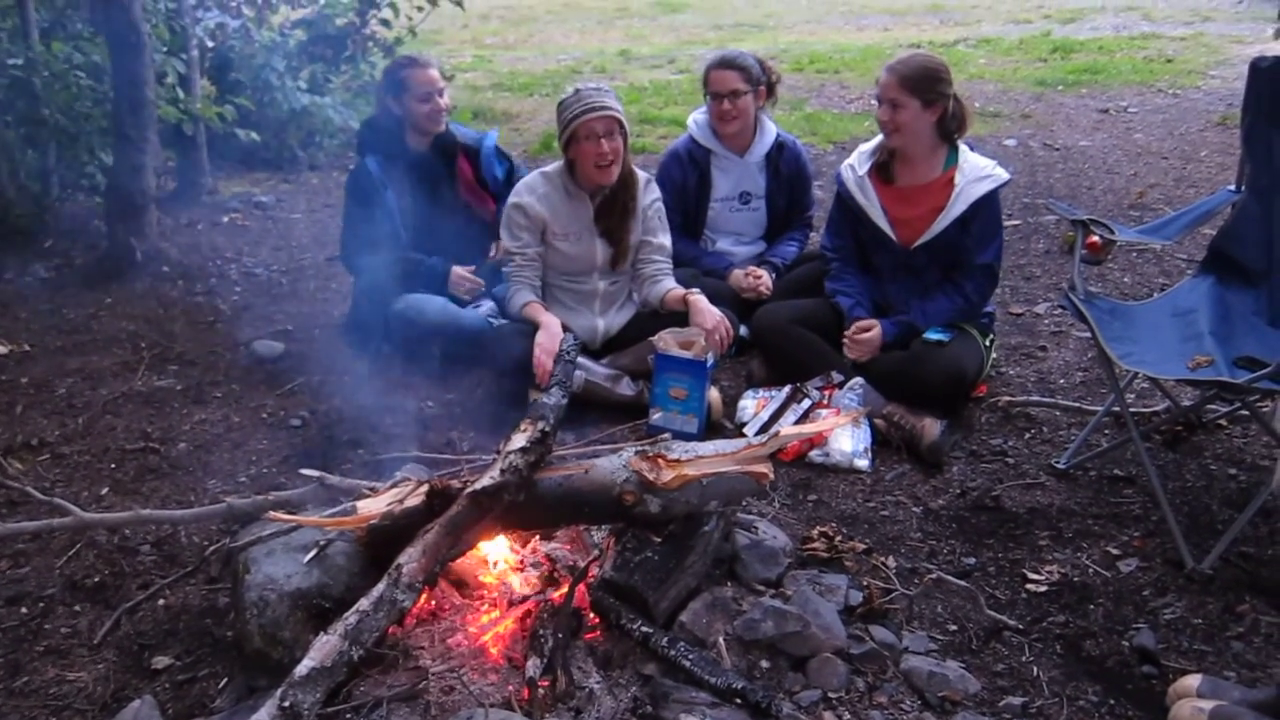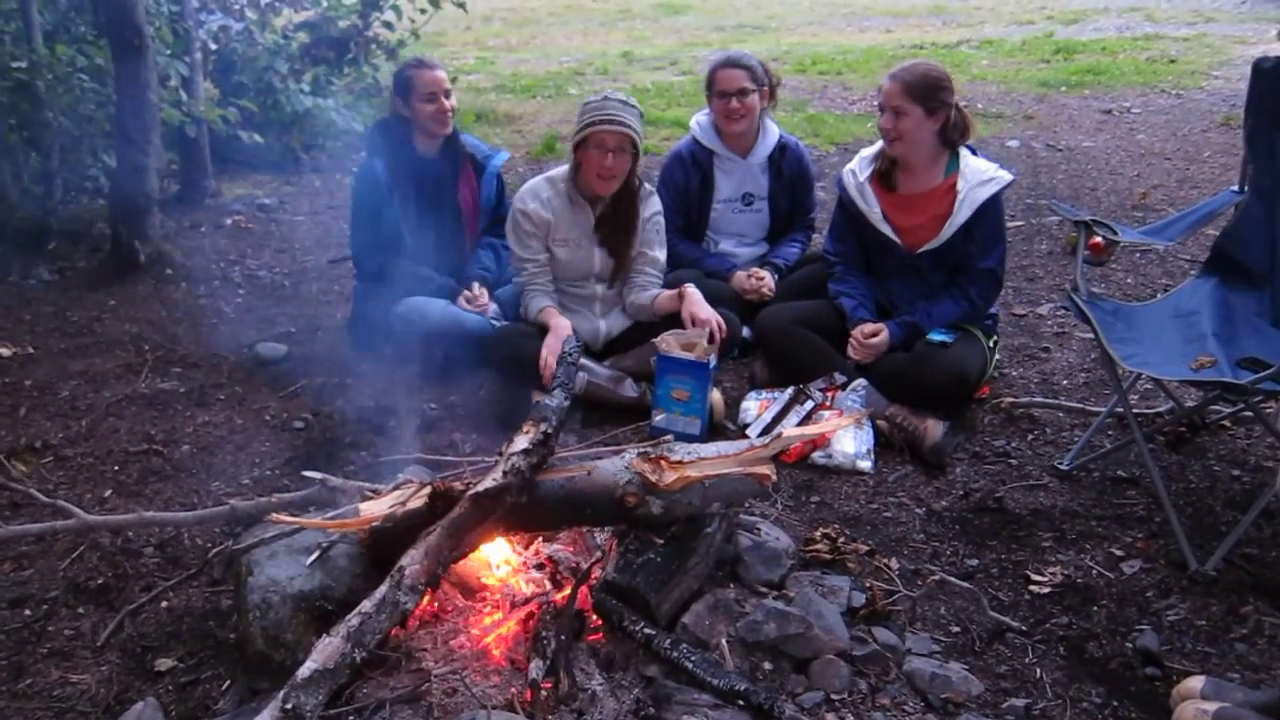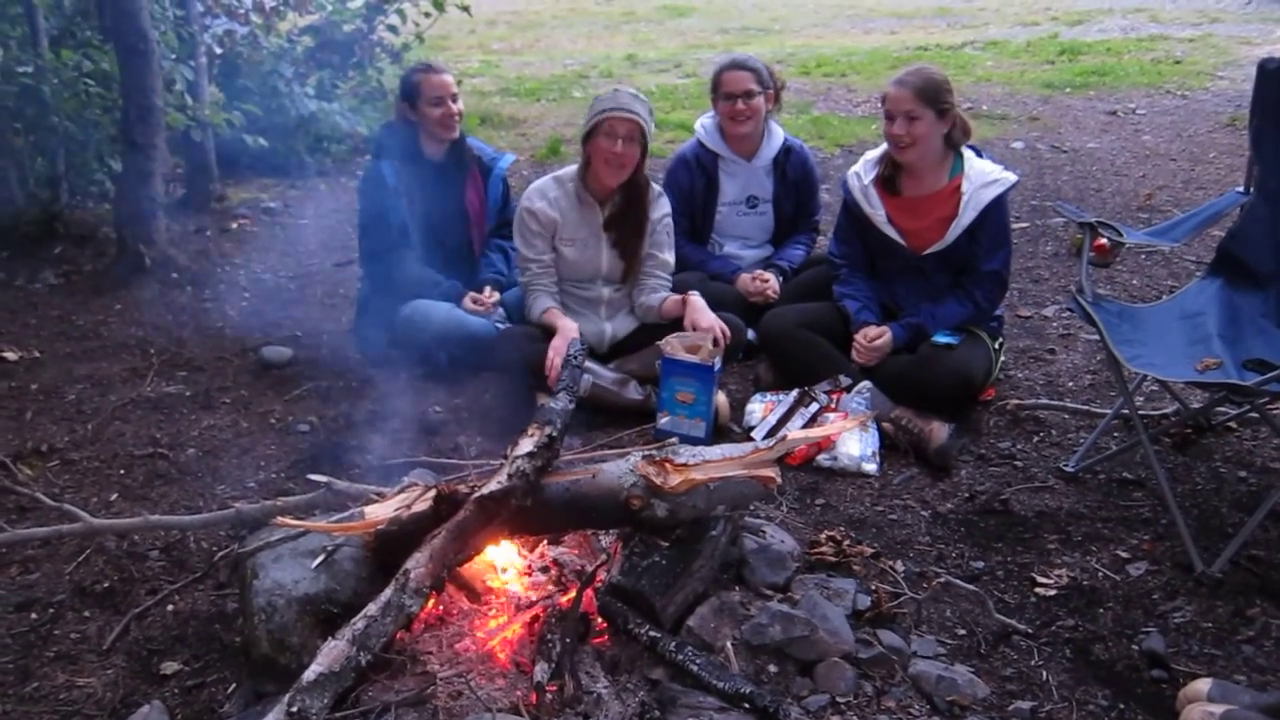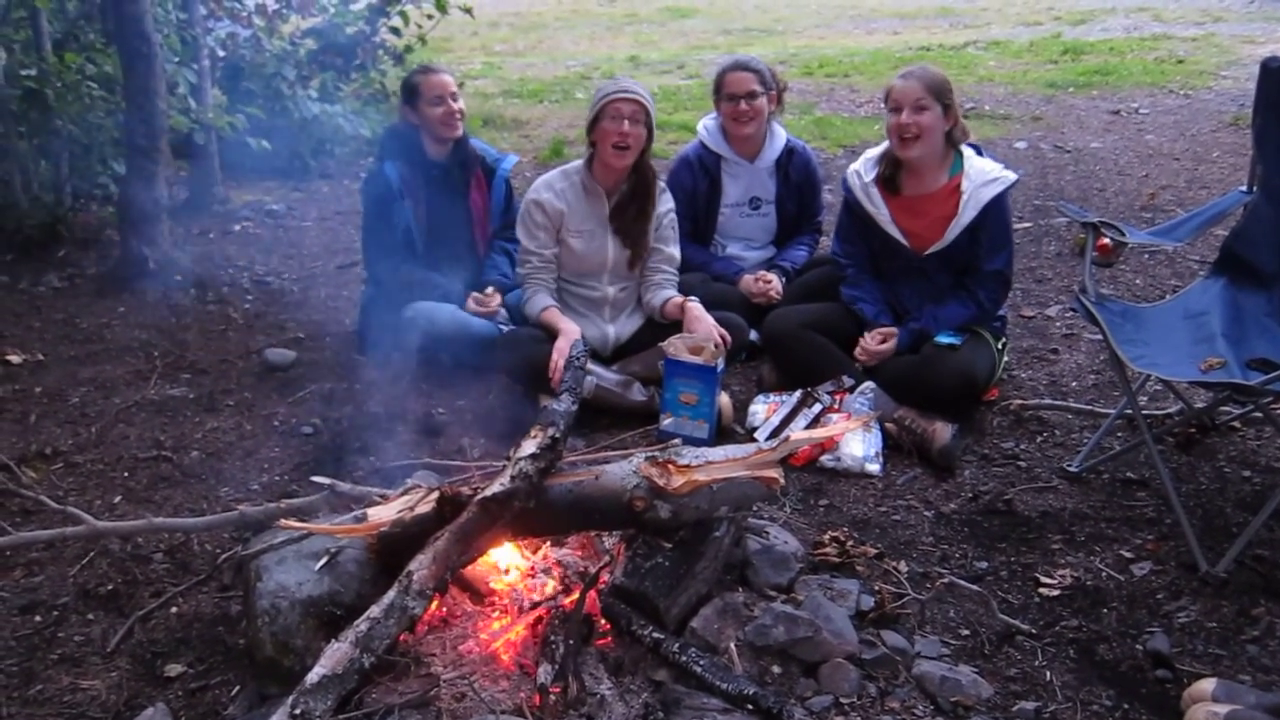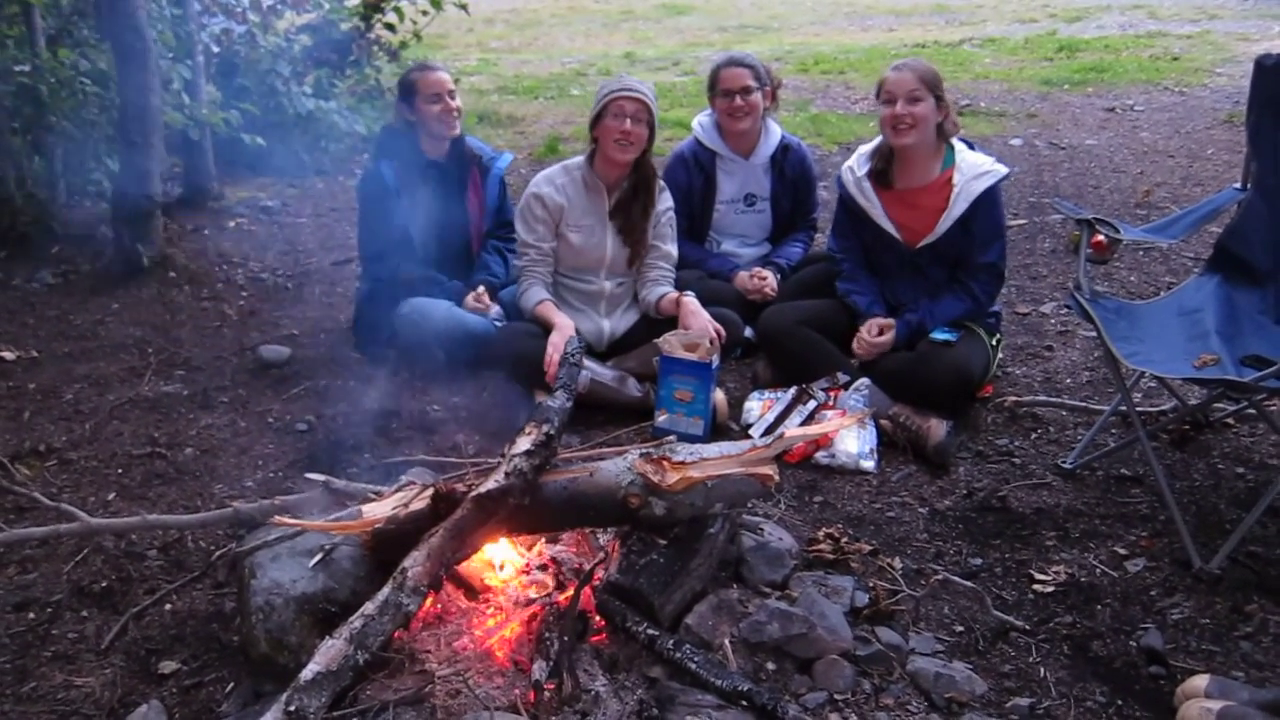
dt=0.3s
person 1, frame 1
left shoulder: (975, 185)
right shoulder: (859, 172)
left elbow: (973, 285)
right elbow: (841, 259)
left wrist: (893, 331)
right wrist: (857, 318)
left hip: (946, 321)
right hip: (870, 313)
left knee: (946, 374)
right knee: (770, 323)
left ankle: (815, 374)
right ankle: (887, 411)
person 1, frame 2
left shoulder: (977, 188)
right shoulder: (860, 177)
left elbow: (978, 288)
right elbow: (844, 263)
left wrist: (900, 332)
right wrist: (860, 320)
left hip: (950, 323)
right hip: (874, 314)
left knee: (949, 373)
right knee: (773, 324)
left ankle: (828, 381)
right ankle: (890, 412)
person 1, frame 3
left shoulder: (983, 190)
right shoulder: (865, 180)
left elbow: (983, 289)
right elbow: (849, 265)
left wrist: (902, 334)
right wrist: (863, 323)
left hip: (956, 324)
right hip: (879, 316)
left knee: (952, 375)
right knee: (777, 327)
left ankle: (831, 382)
right ankle: (893, 413)
person 1, frame 4
left shoulder: (983, 187)
right shoulder: (865, 179)
left elbow: (987, 289)
right elbow: (854, 266)
left wrist: (908, 337)
right wrist: (878, 325)
left hip: (959, 324)
right hip: (883, 317)
left knee: (956, 375)
right knee: (781, 328)
left ankle: (839, 384)
right ankle: (899, 414)
person 1, frame 5
left shoulder: (975, 182)
right shoulder: (859, 175)
left elbow: (981, 282)
right elbow: (849, 260)
left wrist: (905, 329)
right wrist: (870, 316)
left hip: (954, 319)
right hip: (879, 312)
left knee: (951, 372)
right knee: (776, 325)
left ankle: (822, 374)
right ankle: (894, 412)
person 2, frame 1
left shoulder: (643, 189)
right shoulder: (531, 196)
left elbow: (654, 277)
right elbow: (521, 284)
left wrist: (691, 298)
right wrist: (547, 322)
left hip: (622, 327)
right hip: (561, 332)
left knee: (717, 326)
right knee: (507, 342)
left ankle: (579, 377)
right ankle: (637, 390)
person 2, frame 2
left shoulder: (644, 200)
right shoulder: (535, 200)
left elbow: (641, 293)
right elbow: (534, 290)
left wrist: (686, 294)
right wrist: (557, 323)
left hip: (623, 331)
right hip: (563, 331)
left knee: (723, 328)
right knee: (506, 344)
left ankle: (578, 380)
right ankle: (643, 392)
person 2, frame 3
left shoulder: (653, 201)
right shoulder: (543, 199)
left elbow: (650, 293)
right elbow: (539, 291)
left wrist: (689, 301)
right wrist: (564, 325)
left hip: (629, 335)
right hip: (568, 335)
left knee: (729, 331)
right knee: (512, 344)
left ankle: (584, 383)
right ankle: (651, 396)
person 2, frame 4
left shoulder: (657, 196)
right shoulder: (549, 193)
left elbow: (658, 286)
right elbow: (536, 287)
left wrist: (689, 307)
right wrist: (565, 328)
left hip: (634, 336)
right hip: (571, 337)
left knee: (732, 330)
right knee: (514, 348)
left ankle: (587, 385)
right ankle: (653, 397)
person 2, frame 5
left shoulder: (657, 195)
right shoulder: (549, 188)
left elbow: (655, 281)
right elbow: (533, 282)
left wrist: (684, 302)
right wrist: (560, 323)
left hip: (628, 332)
right hip: (567, 331)
left knee: (725, 326)
right knee: (509, 342)
right ankle: (650, 393)
person 3, frame 1
left shoulder: (469, 148)
right shoulder: (371, 174)
left elbow: (518, 189)
right elbow: (359, 256)
right wrist: (437, 274)
left hip: (473, 276)
right hip: (406, 292)
right knee: (415, 316)
person 3, frame 2
left shoulder: (477, 159)
right shoulder: (377, 173)
left elbow: (499, 229)
right elbow: (371, 259)
left wrist: (481, 278)
right wrist: (445, 292)
left hip: (473, 288)
right hip: (408, 294)
right knee: (414, 317)
person 3, frame 3
left shoulder: (483, 163)
right shoulder: (383, 177)
left elbow: (505, 232)
right elbow: (380, 261)
left wrist: (493, 282)
right wrist: (452, 295)
left hip: (479, 291)
right hip: (415, 299)
right knee: (419, 321)
person 3, frame 4
left shoulder: (487, 164)
right shoulder: (387, 179)
left elbow: (508, 234)
right elbow: (384, 263)
left wrist: (496, 284)
right wrist: (455, 297)
left hip: (482, 293)
right hip: (420, 301)
right knee: (423, 321)
person 3, frame 5
left shoulder: (483, 162)
right shoulder: (383, 177)
left elbow: (503, 233)
right elbow: (382, 261)
left wrist: (485, 285)
right wrist: (454, 295)
left hip: (476, 292)
right hip: (414, 298)
right knee: (419, 320)
person 4, frame 1
left shoulder: (788, 152)
right shoulder: (681, 157)
left elbow: (799, 225)
right elbow: (669, 236)
left wrist: (770, 270)
right wrist: (726, 273)
left hip: (765, 270)
right hip: (708, 273)
right knee: (677, 283)
person 4, frame 2
left shoulder: (791, 153)
right shoulder: (684, 158)
left elbow: (801, 227)
right elbow: (670, 237)
left wrist: (773, 270)
right wrist: (729, 274)
left hip: (768, 272)
right hip: (711, 274)
right knee: (678, 284)
left ankle: (747, 325)
person 4, frame 3
left shoulder: (795, 156)
right shoulder: (689, 161)
left elbow: (805, 229)
right elbow: (676, 240)
left wrist: (777, 273)
right wrist: (734, 277)
left hip: (773, 274)
right hip: (716, 277)
right knee: (683, 286)
left ankle: (754, 327)
person 4, frame 4
left shoulder: (798, 157)
right shoulder: (692, 162)
left elbow: (808, 230)
right elbow: (680, 242)
left wrist: (780, 274)
right wrist: (736, 278)
left hip: (776, 277)
right hip: (718, 279)
left knee: (841, 272)
right knee: (687, 288)
left ankle: (756, 328)
person 4, frame 5
left shoulder: (793, 154)
right shoulder: (687, 159)
left elbow: (803, 227)
right elbow: (675, 238)
left wrist: (775, 272)
right wrist: (732, 276)
left hip: (771, 273)
right hip: (713, 276)
left knee: (837, 267)
right knee: (682, 285)
left ankle: (754, 326)
